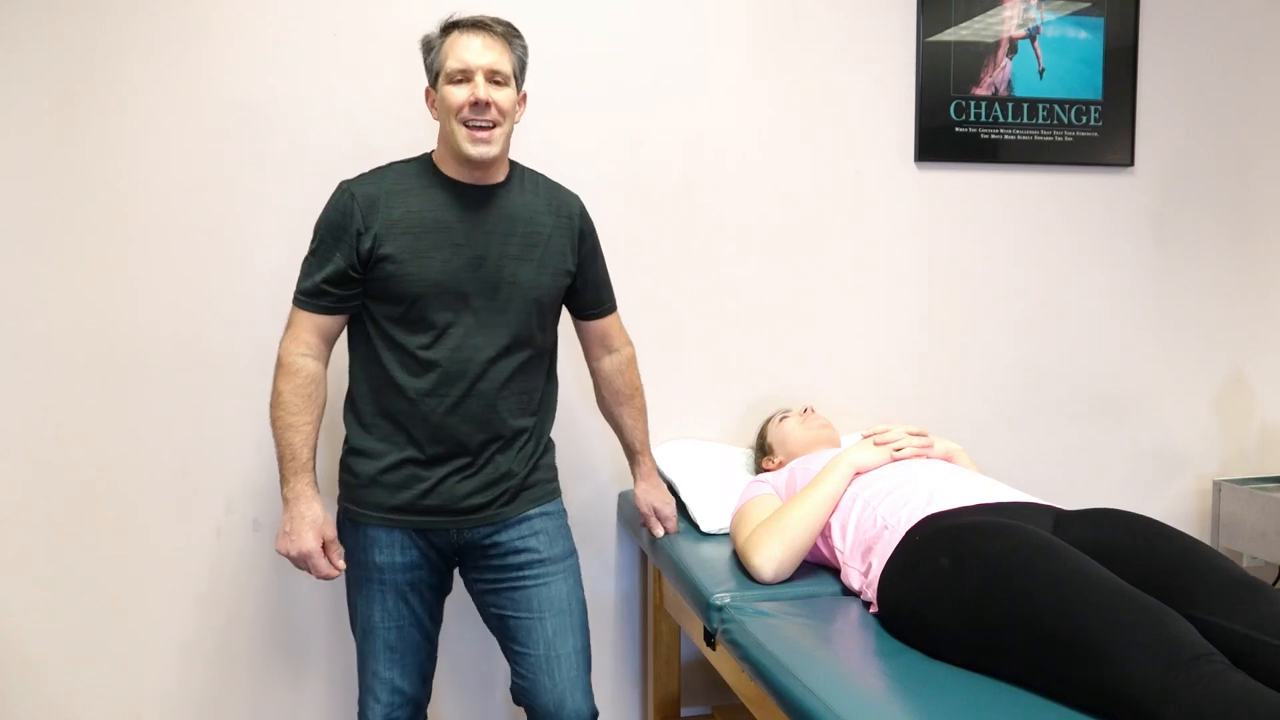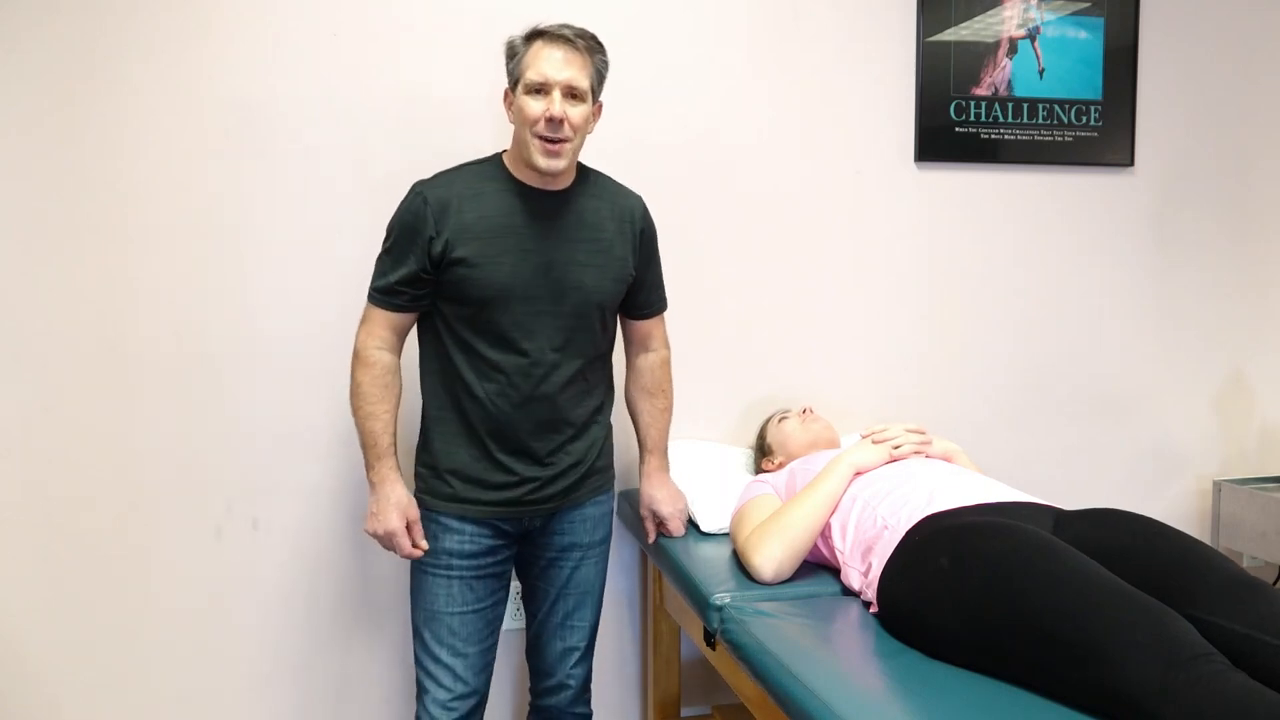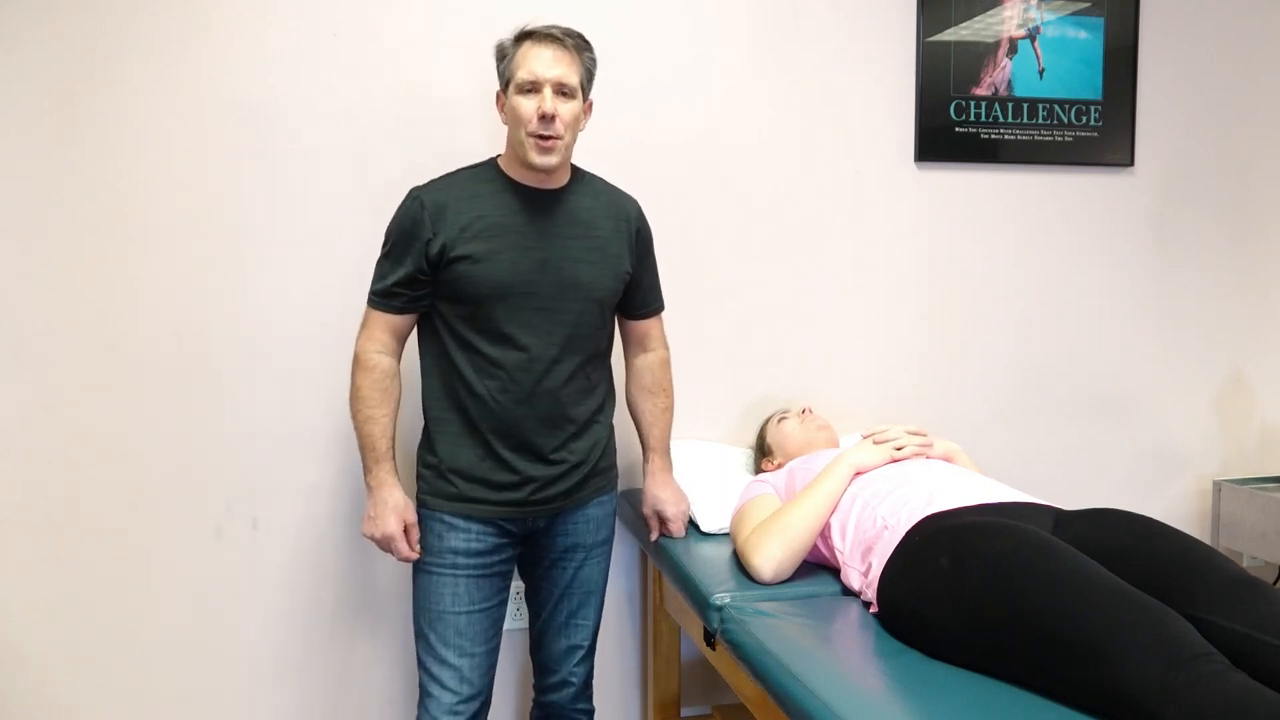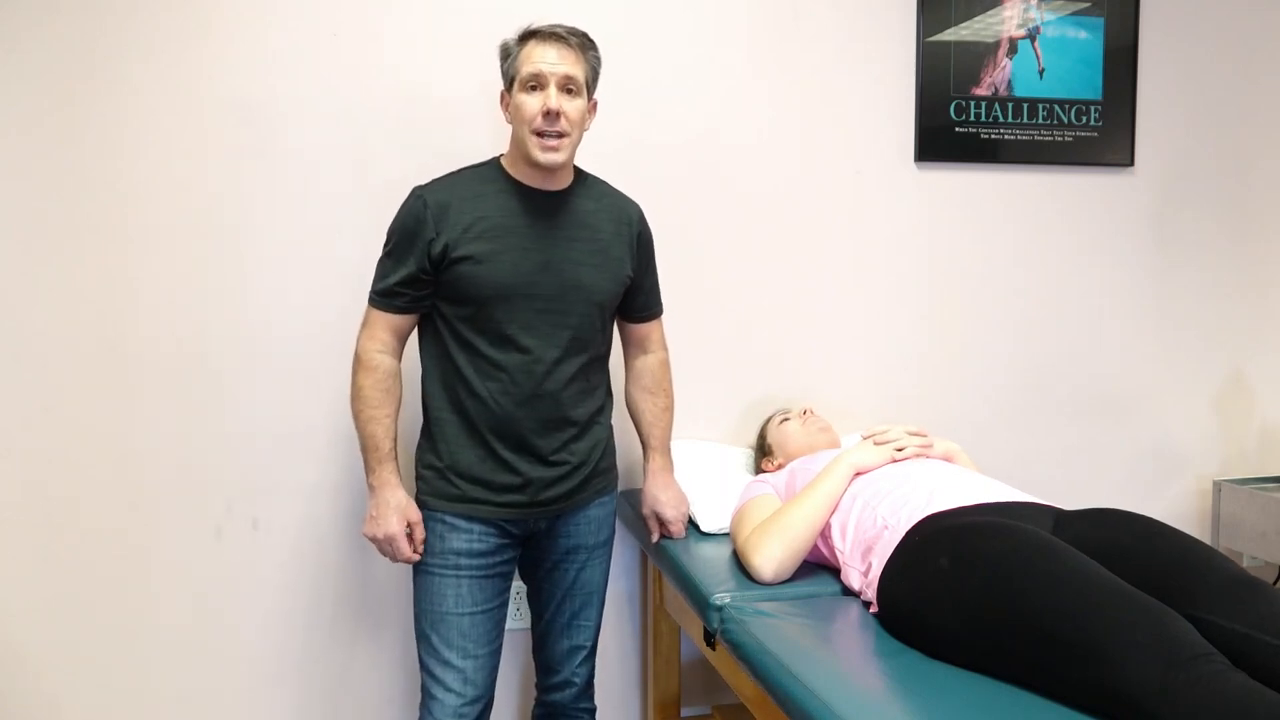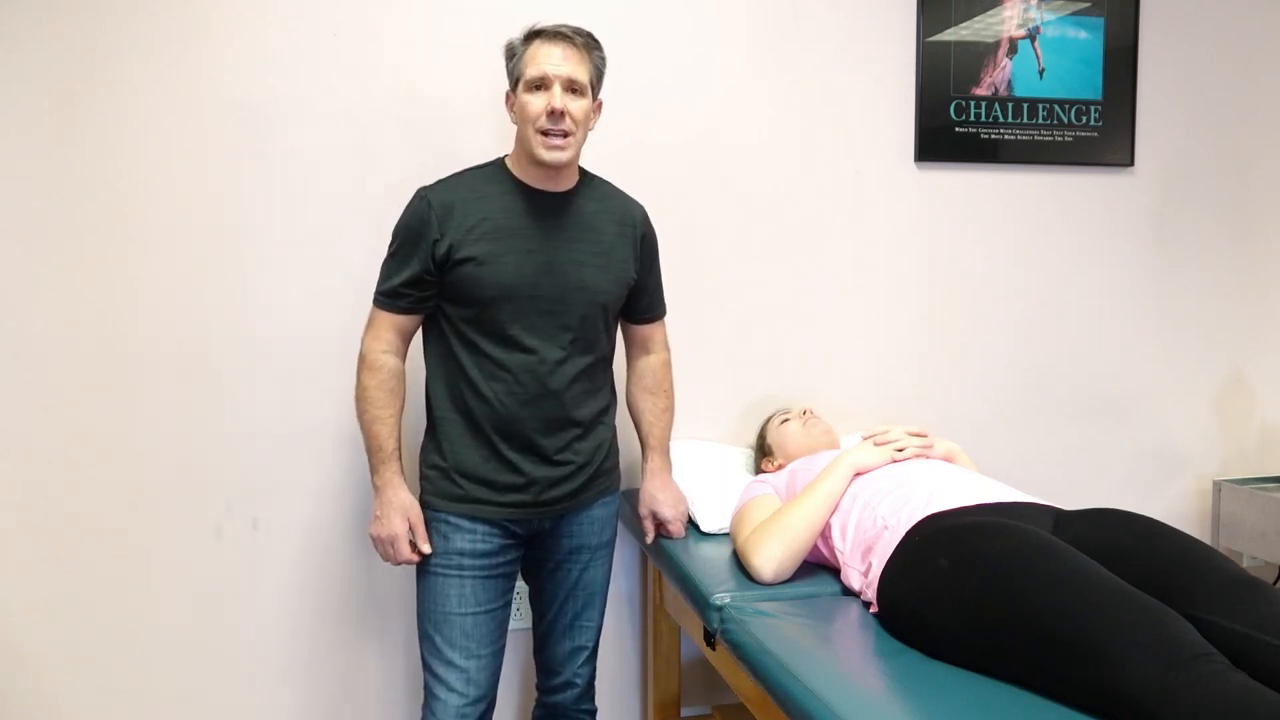
dt=1s
person 1, frame 1
left shoulder: (561, 214)
right shoulder: (364, 206)
left elbow: (608, 349)
right elbow: (304, 353)
left wrist: (644, 469)
right wrist: (299, 495)
left hip: (522, 509)
right hip: (388, 514)
person 1, frame 2
left shoulder: (626, 216)
right shoulder: (437, 205)
left elbow: (647, 350)
right elbow: (378, 346)
left wrist: (654, 470)
right wrist: (384, 480)
left hip: (579, 502)
right hip: (460, 505)
person 1, frame 3
left shoulder: (620, 216)
right shoulder: (435, 209)
left elbow: (646, 349)
right elbow: (378, 350)
left wrist: (658, 469)
right wrist: (381, 483)
left hip: (582, 502)
right hip: (462, 508)
person 1, frame 4
left shoulder: (621, 219)
right shoulder: (437, 209)
left elbow: (645, 351)
right elbow: (379, 349)
left wrist: (658, 470)
right wrist: (383, 484)
left hip: (583, 504)
right hip: (463, 508)
person 1, frame 5
left shoulder: (626, 221)
right shoulder: (442, 210)
left elbow: (647, 351)
right elbow: (383, 350)
left wrist: (656, 471)
right wrist: (388, 485)
left hip: (586, 504)
right hip: (466, 508)
person 2, frame 1
left shoulder: (891, 454)
right shoulder: (773, 482)
right elbow: (767, 560)
left wrist: (949, 451)
right wrist: (848, 460)
right knee: (1174, 665)
person 2, frame 2
left shoulder: (890, 451)
right shoulder: (772, 484)
right elbow: (767, 560)
left wrist: (947, 451)
right wrist: (847, 462)
right knee: (1175, 665)
person 2, frame 3
left shoulder: (894, 452)
right shoulder: (772, 483)
right elbow: (767, 561)
left wrist: (948, 452)
right wrist: (849, 461)
right knee: (1177, 666)
person 2, frame 4
left shoulder: (893, 453)
right shoulder: (772, 483)
right elbow: (767, 561)
left wrist: (949, 452)
right wrist: (848, 462)
right knee: (1175, 665)
person 2, frame 5
left shoulder: (889, 454)
right shoulder: (772, 484)
right elbow: (767, 561)
left wrist: (949, 452)
right wrist: (848, 463)
right knee: (1174, 664)
